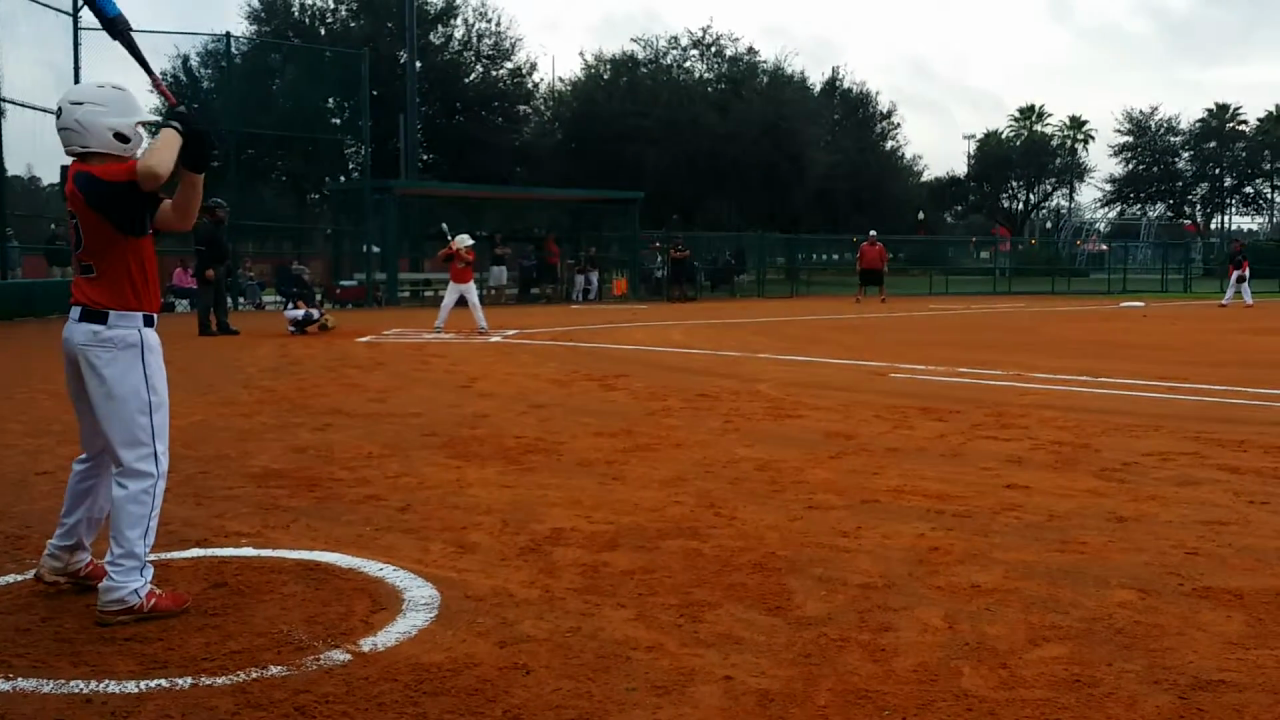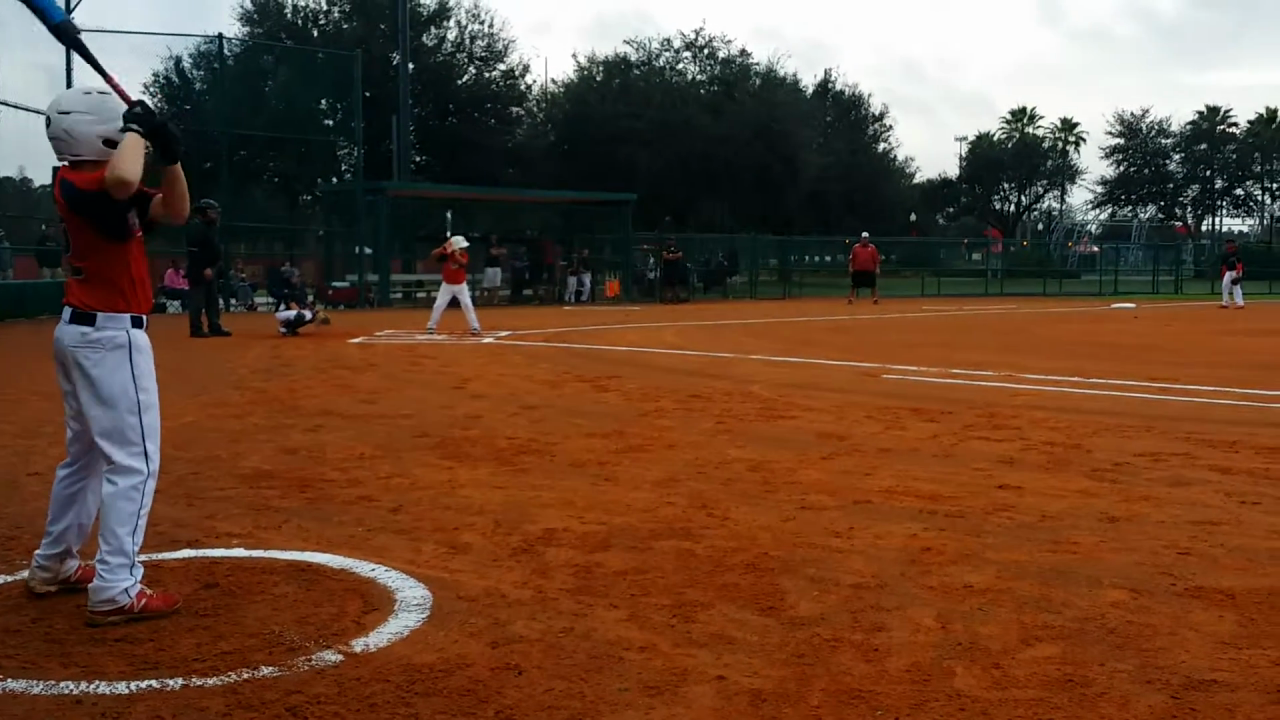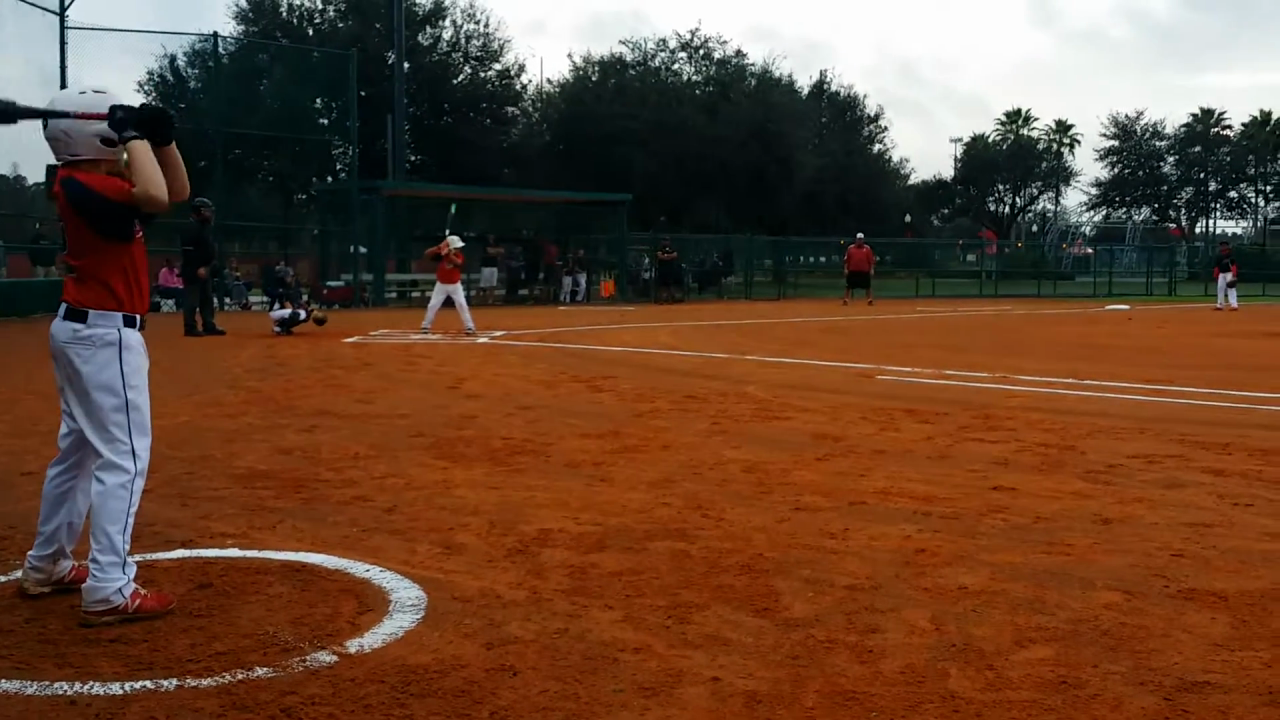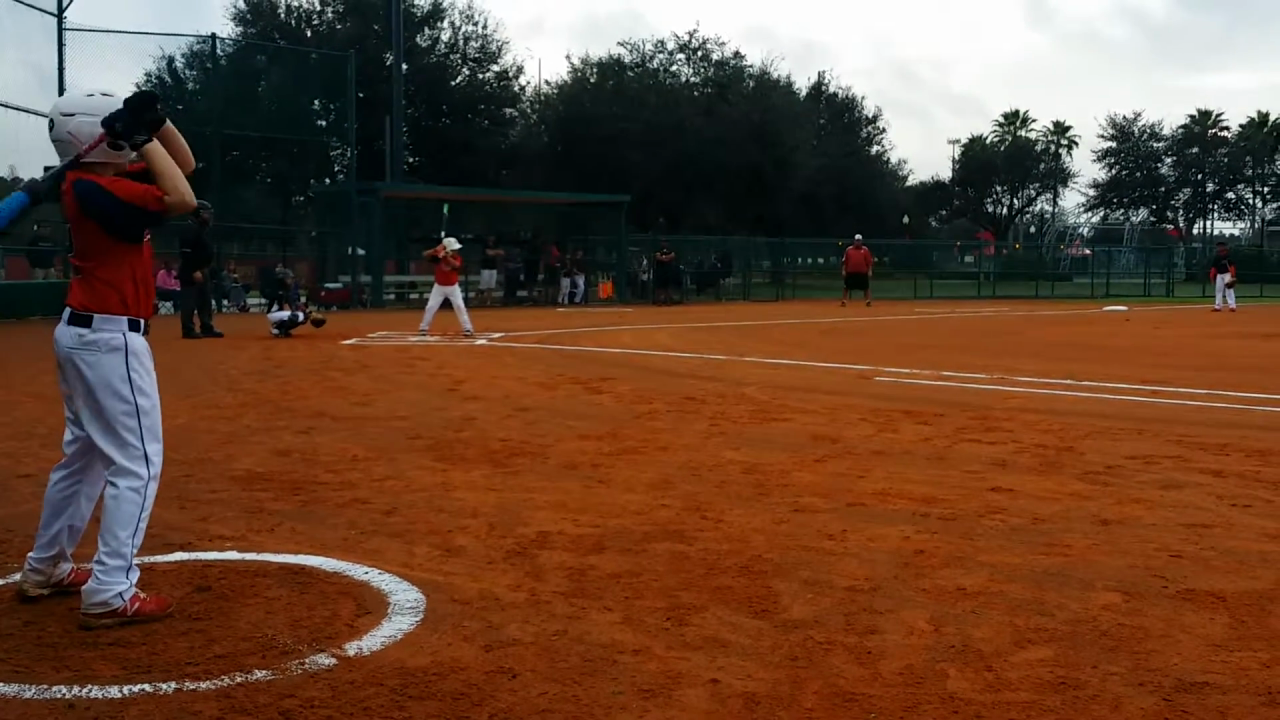
dt=0.2s
person 1, frame 1
left shoulder: (99, 181)
right shoulder: (94, 177)
left elbow: (178, 219)
right elbow: (153, 171)
left wrist: (195, 164)
right wrist: (177, 126)
left hip: (88, 329)
right hip: (120, 334)
left knee: (101, 451)
right knee: (142, 461)
left ankle: (64, 558)
right ankle: (125, 592)
person 1, frame 2
left shoulder: (95, 186)
right shoulder: (78, 184)
left elbow: (176, 212)
right elbow: (124, 180)
left wrist: (169, 155)
right wrist: (137, 127)
left hip: (83, 330)
right hip: (109, 335)
left knee: (85, 454)
right knee: (132, 460)
left ankle: (53, 565)
right ankle: (114, 591)
person 1, frame 3
left shoulder: (102, 182)
right shoulder: (81, 185)
left elbow: (178, 192)
right elbow: (155, 196)
left wrist: (163, 139)
right wrist: (135, 134)
left hip: (84, 330)
right hip: (104, 334)
left knee: (77, 451)
right knee: (123, 458)
left ankle: (46, 566)
right ankle: (108, 591)
person 1, frame 4
left shoulder: (107, 182)
right shoulder: (93, 188)
left elbow: (185, 165)
right elbow: (183, 200)
left wrist: (153, 121)
right wrist: (144, 138)
left hip: (87, 333)
right hip: (108, 338)
left knee: (83, 455)
right knee: (135, 462)
left ankle: (44, 568)
right ankle: (109, 594)
